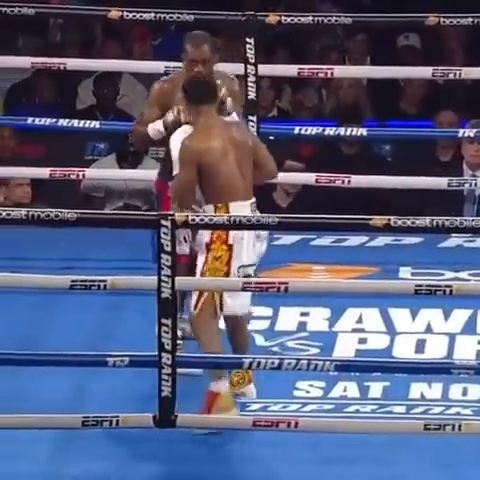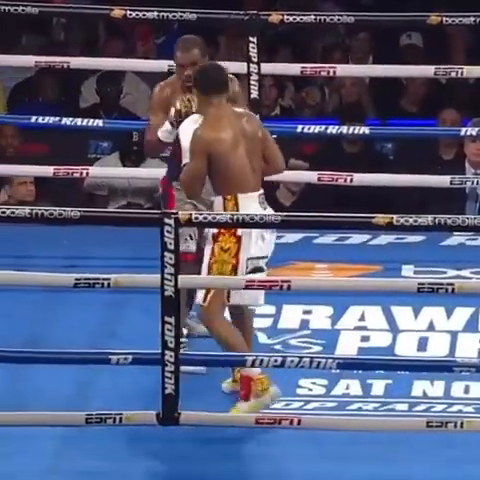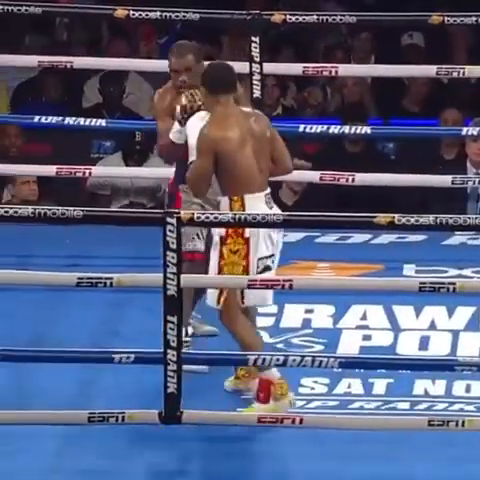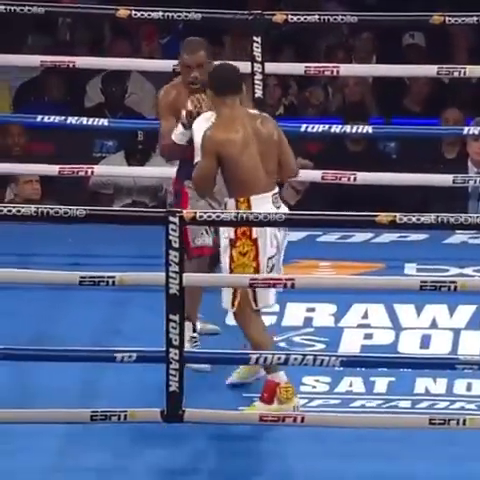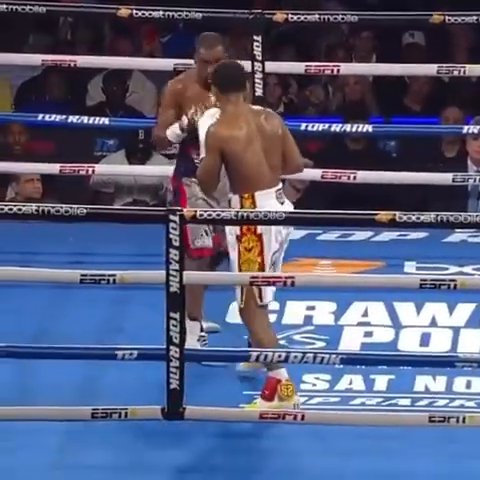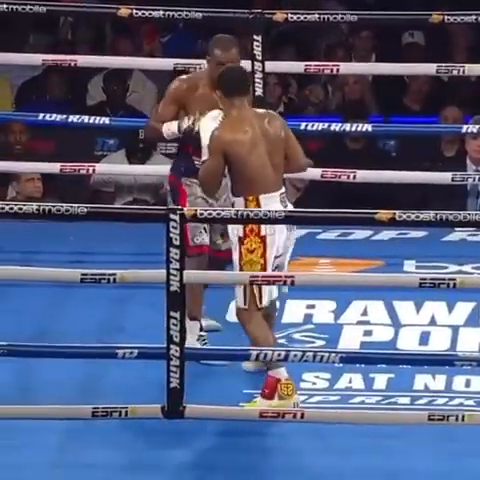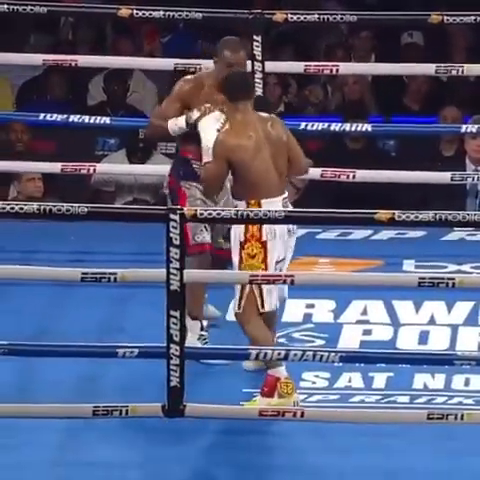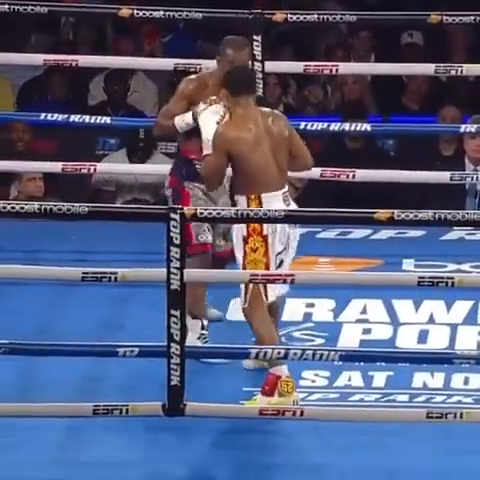
dt=0.1s
person 1, frame 1
left shoulder: (192, 144)
right shoulder: (240, 128)
left elbow: (183, 202)
right elbow: (270, 171)
left wrist: (183, 171)
left hip: (226, 229)
left knee: (202, 315)
right knee: (233, 302)
left ankle: (220, 396)
right ankle: (242, 377)
person 1, frame 2
left shoulder: (203, 134)
right shoulder: (250, 119)
left elbow: (191, 191)
right elbow: (277, 165)
left wrist: (188, 156)
right hip: (259, 211)
left knee: (210, 309)
right knee: (238, 300)
left ankle: (255, 379)
right ankle: (246, 371)
person 1, frame 3
left shoulder: (210, 132)
right shoulder: (259, 119)
left elbow: (197, 189)
right elbow: (285, 166)
left wrist: (195, 153)
left hip: (240, 221)
right hip: (265, 210)
left knee: (229, 310)
right knee: (244, 299)
left ankle: (274, 386)
right ankle: (248, 372)
person 1, frame 4
left shoulder: (215, 135)
right shoulder: (266, 121)
left elbow: (203, 190)
right elbow: (291, 170)
left wrist: (202, 156)
left hip: (248, 220)
right hip: (275, 211)
left knee: (244, 310)
right knee: (252, 298)
left ankle: (280, 388)
right ankle: (256, 360)
person 1, frame 5
left shoulder: (218, 131)
right shoulder: (270, 117)
left elbow: (207, 185)
right elbow: (296, 164)
left wrist: (206, 150)
left hip: (252, 216)
right hip: (278, 206)
left knee: (250, 307)
right knee: (256, 295)
left ankle: (282, 385)
right ankle: (262, 349)
person 1, frame 6
left shoulder: (222, 136)
right shoulder: (273, 120)
left elbow: (209, 187)
right elbow: (300, 164)
left wrist: (207, 148)
left hip: (255, 220)
right hip: (281, 210)
left knee: (248, 309)
right knee: (264, 294)
left ankle: (281, 384)
right ankle: (265, 349)
person 1, frame 7
left shoulder: (226, 140)
right shoulder: (275, 124)
left elbow: (210, 190)
right elbow: (301, 167)
left wrist: (208, 151)
left hip: (257, 222)
right hip: (281, 213)
left knee: (246, 310)
right knee: (265, 296)
left ankle: (281, 383)
right ankle: (266, 349)
person 1, frame 8
left shoulder: (226, 132)
right shoulder: (277, 119)
left elbow: (211, 182)
right elbow: (305, 162)
left wrist: (208, 140)
right hip: (284, 207)
left knee: (255, 302)
right knee: (269, 290)
left ankle: (281, 382)
right ankle: (268, 348)
person 2, frame 1
left shoulder: (228, 84)
right shoulder: (166, 88)
right elbow: (138, 136)
left wrist: (226, 108)
right wrist: (167, 122)
right hip: (177, 179)
right knee: (179, 260)
left ankle: (179, 316)
person 2, frame 2
left shoulder: (228, 86)
right shoulder: (164, 92)
right elbow: (150, 148)
right wrist: (173, 121)
right hip: (182, 183)
right knee: (186, 259)
left ankle: (186, 317)
person 2, frame 3
right shoulder: (165, 97)
right elbow: (168, 155)
right wrist: (181, 120)
right hip: (188, 184)
right knee: (192, 259)
left ankle: (187, 317)
right ankle: (180, 327)
person 2, frame 4
right shoulder: (170, 94)
right elbow: (167, 151)
right wrist: (185, 123)
right hip: (192, 179)
left knee: (214, 254)
right knee: (198, 255)
left ankle: (190, 317)
right ankle: (186, 334)
person 2, frame 5
right shoulder: (177, 87)
right elbow: (158, 140)
right wrist: (185, 123)
right hip: (191, 178)
left knee: (217, 253)
right knee: (199, 254)
left ankle: (190, 315)
right ankle: (191, 333)
person 2, frame 6
right shoulder: (185, 87)
right elbow: (151, 130)
right wrist: (182, 125)
right hip: (188, 177)
left knee: (221, 252)
right knee: (198, 252)
left ankle: (192, 310)
right ankle: (193, 334)
person 2, frame 7
right shoulder: (190, 86)
right elbow: (153, 128)
right wrist: (189, 119)
right hip: (188, 179)
left knee: (224, 252)
right knee: (199, 251)
left ankle: (193, 307)
right ankle: (194, 334)
person 2, frame 8
right shoulder: (194, 86)
right elbow: (160, 126)
right wrist: (195, 114)
right hip: (188, 177)
right knee: (199, 251)
left ankle: (194, 304)
right ankle: (195, 334)
